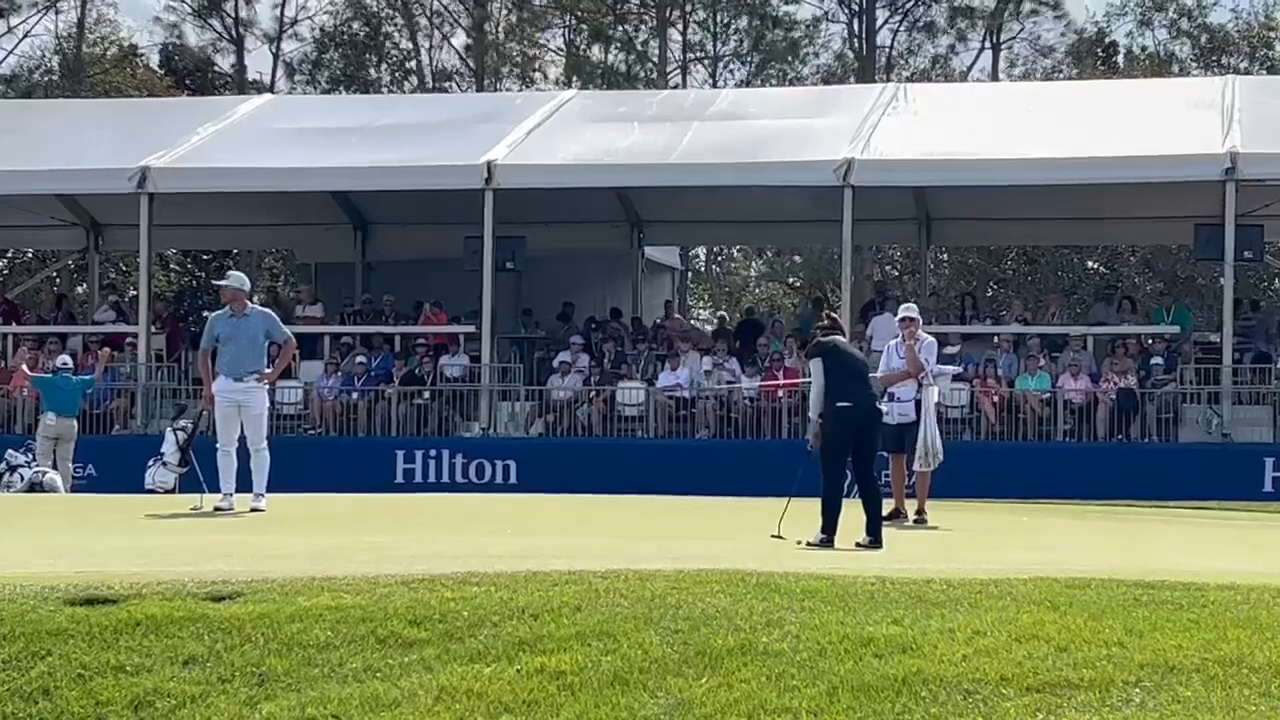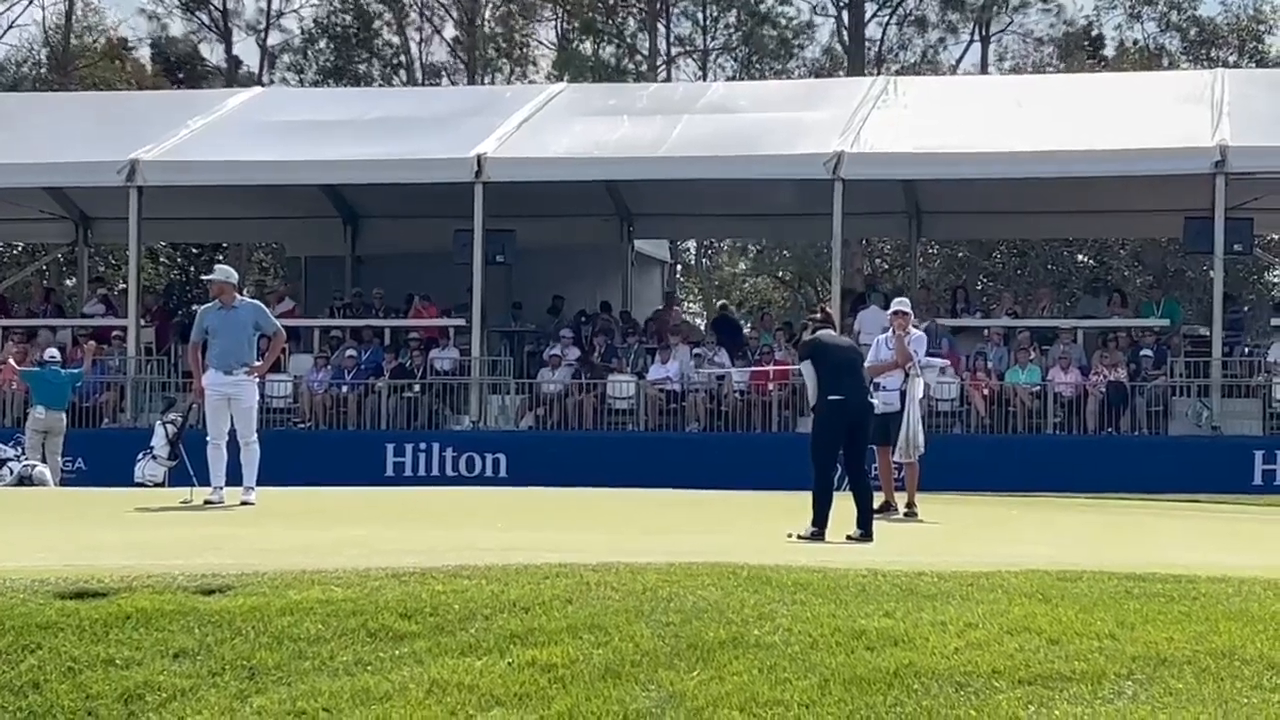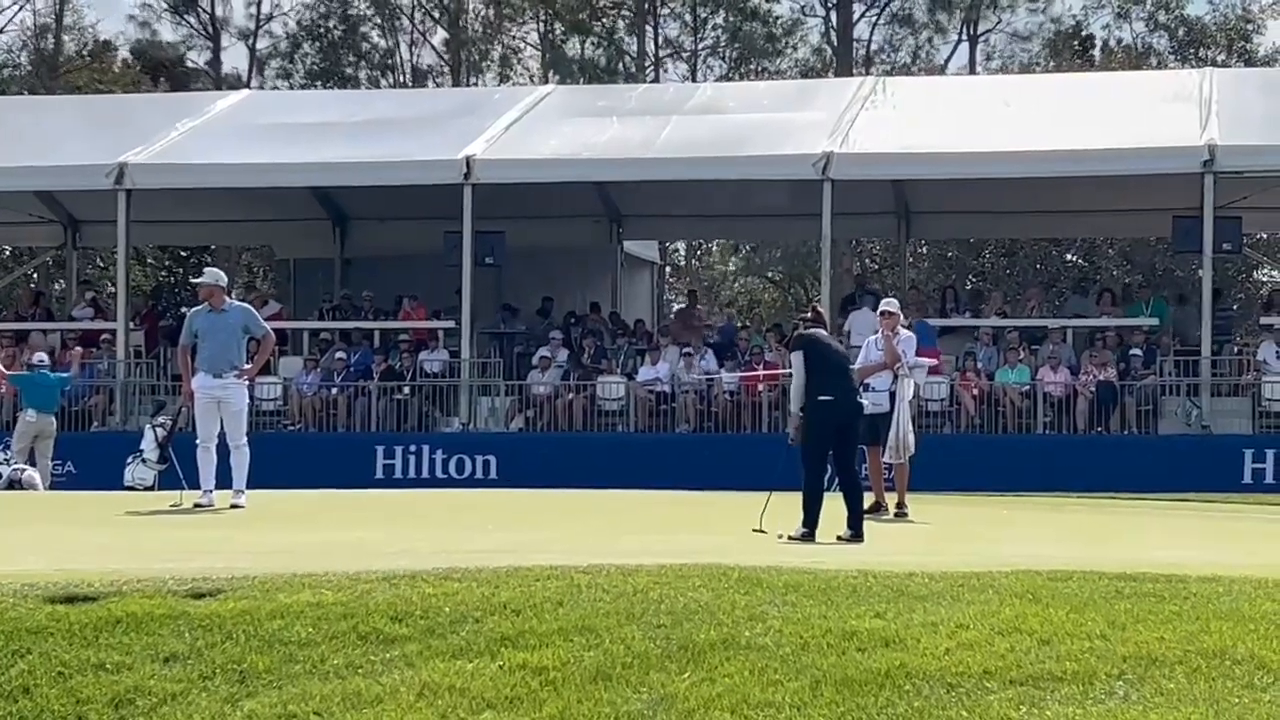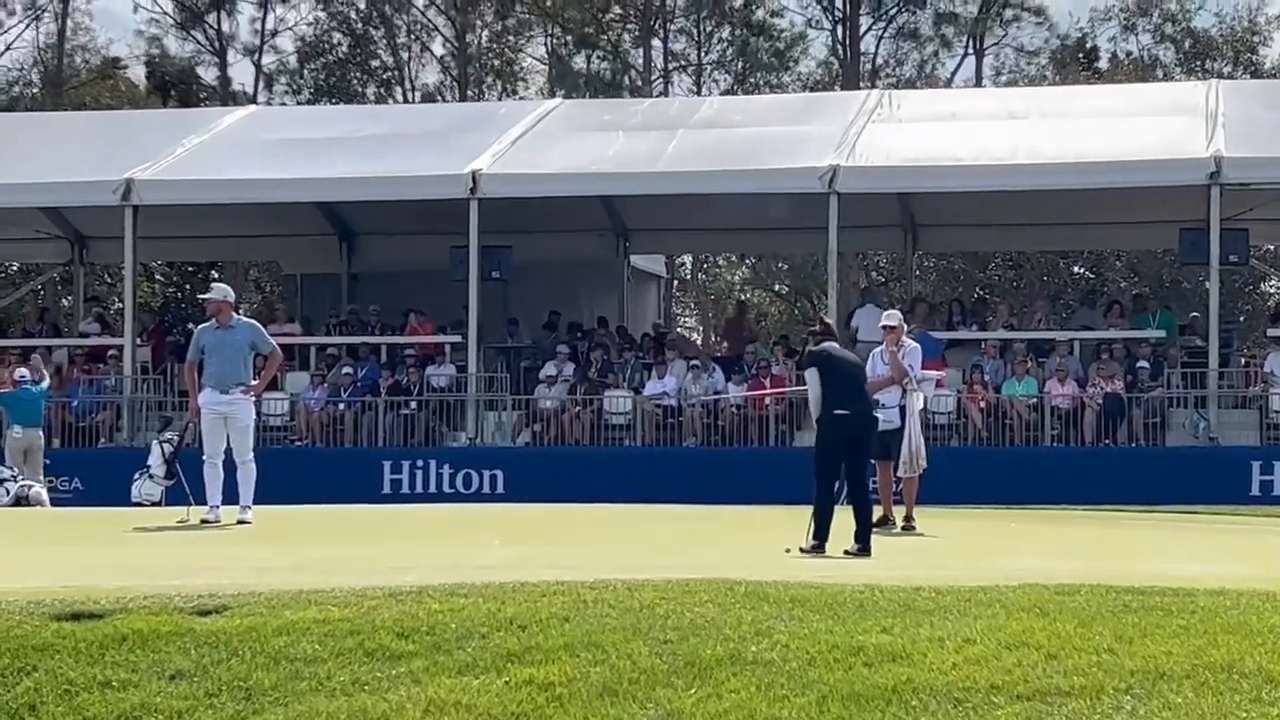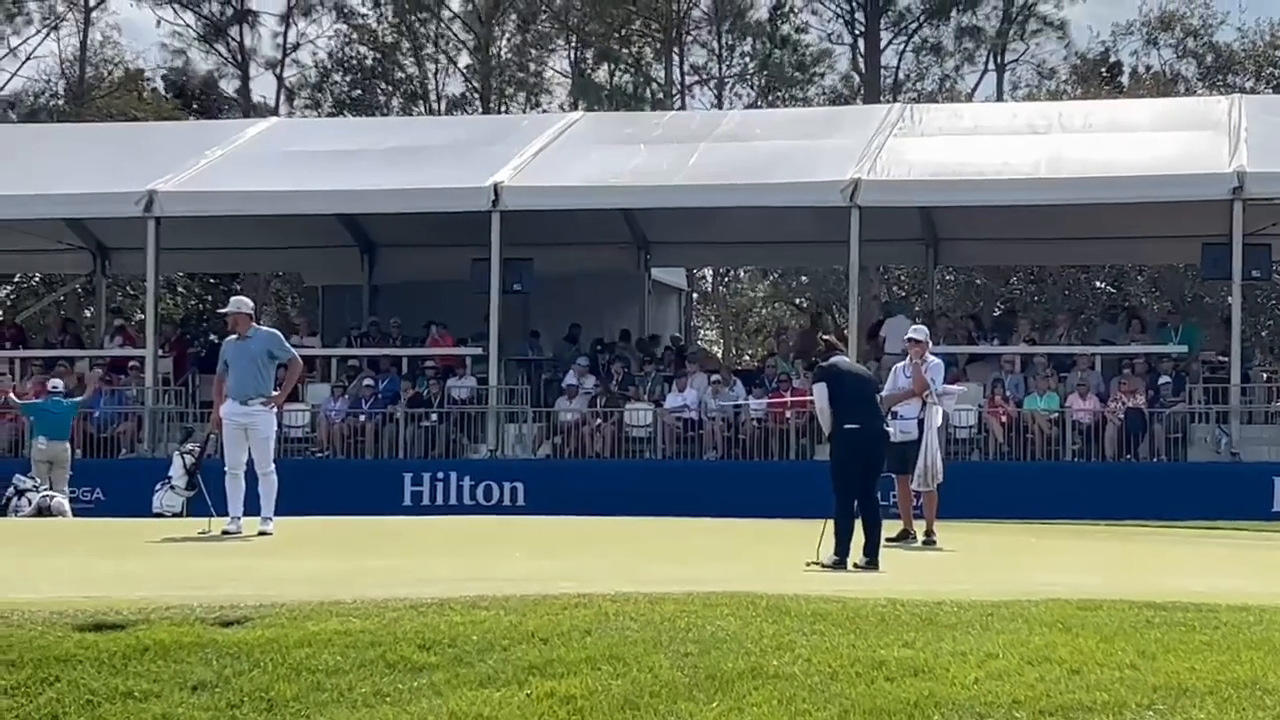
dt=1s
person 1, frame 1
left shoulder: (264, 316)
right shoulder: (216, 319)
left elbow: (289, 343)
right elbow: (205, 352)
left wrist: (274, 373)
right wrist: (207, 386)
left hip: (254, 386)
right hip: (224, 386)
left knee: (257, 444)
right knee: (225, 445)
left ankle: (259, 495)
right ankle: (227, 495)
person 1, frame 2
left shoulder: (253, 308)
right shoulder: (205, 312)
left elbow: (279, 335)
right elbow: (195, 346)
left wrist: (265, 365)
right wrist: (197, 379)
left hip: (244, 379)
right hip: (214, 379)
left knee: (248, 438)
right knee: (215, 438)
left ankle: (249, 488)
right ankle: (217, 488)
person 1, frame 3
left shoulder: (242, 311)
right shoulder: (195, 315)
left elbow: (269, 338)
right elbow: (184, 349)
left wrist: (254, 368)
right wrist: (187, 382)
left hip: (233, 382)
right hip: (204, 382)
left knee: (237, 441)
right knee: (205, 441)
left ankle: (239, 491)
right ankle: (207, 491)
person 1, frame 4
left shoulder: (249, 328)
right shoulder: (202, 332)
left elbow: (276, 354)
right elbow: (191, 365)
left wrist: (261, 384)
right wrist: (193, 398)
left hip: (240, 398)
right hip: (210, 398)
left knee: (244, 456)
right knee: (212, 457)
left ankle: (246, 507)
right ankle: (213, 507)
person 1, frame 5
left shoulder: (269, 337)
right shoulder: (228, 344)
left elbow: (296, 363)
right elbow: (220, 377)
left wrist: (282, 395)
right wrist: (217, 408)
left hip: (260, 409)
right hip: (232, 410)
left knee: (265, 467)
right knee: (233, 468)
left ankle: (267, 518)
right ankle: (235, 518)
person 2, frame 1
left shoulder: (819, 346)
right shoulder: (857, 353)
left elbow: (818, 386)
left wrist: (814, 421)
left hip: (842, 412)
right hip: (870, 411)
left knee: (833, 475)
right knee: (866, 474)
left ankle: (827, 534)
right ankle: (874, 535)
person 2, frame 2
left shoulder: (809, 344)
right shoulder: (850, 344)
left elbow: (813, 387)
right elbow: (855, 378)
left wrist: (816, 411)
left hip: (833, 406)
right hip: (861, 405)
left knee: (824, 467)
right knee: (857, 467)
left ankle: (818, 527)
right ankle: (864, 528)
person 2, frame 3
left shoulder: (801, 339)
right shoulder: (836, 345)
left elbow: (799, 380)
left wrist: (795, 415)
right wrist: (805, 418)
left hip: (822, 406)
right hip: (850, 405)
left knee: (814, 468)
right knee: (847, 468)
left ankle: (808, 528)
right ankle: (855, 528)
person 2, frame 4
left shoulder: (813, 355)
right shoulder: (853, 358)
left elbow: (816, 394)
right elbow: (863, 390)
left wrist: (819, 422)
left hip: (837, 420)
right hip: (866, 419)
left knee: (825, 481)
right knee: (857, 481)
left ankle: (818, 540)
right ankle: (862, 542)
person 2, frame 5
left shoulder: (824, 370)
right shoulder: (865, 372)
left elbow: (822, 407)
right elbow: (875, 404)
left wrist: (831, 434)
left hip: (849, 434)
right hip: (877, 433)
left knee: (844, 497)
right knee: (869, 495)
left ankle: (840, 556)
right ankle: (870, 556)
person 3, frame 1
left shoulder: (928, 343)
right shoulder: (891, 346)
left elbow: (918, 370)
right elbow: (883, 379)
left wrist: (910, 343)
right wrist: (907, 373)
left hip: (917, 408)
right hip: (893, 410)
right knee: (896, 458)
left ankle: (921, 509)
right ankle: (899, 508)
person 3, frame 2
left shoulder: (918, 337)
right shoulder: (880, 340)
left elbow: (907, 361)
right elbow: (870, 369)
left wrist: (900, 334)
right wrist: (894, 364)
left hip: (903, 401)
right hip: (880, 401)
right knee: (882, 451)
left ankle: (911, 502)
right ankle: (889, 501)
person 3, frame 3
left shoulder: (907, 338)
right shoulder: (870, 341)
left elbow: (895, 362)
right elbow: (859, 372)
left wrist: (888, 335)
right wrist: (883, 365)
left hip: (892, 401)
right hip: (869, 402)
right knee: (872, 452)
left ankle: (901, 503)
right ankle: (879, 501)
person 3, frame 4
left shoulder: (912, 349)
right shoulder: (876, 354)
left elbow: (902, 377)
left wrist: (893, 349)
right wrist: (890, 380)
left hip: (901, 415)
right hip: (879, 416)
right knee: (882, 467)
left ankle: (909, 516)
right ankle: (887, 515)
person 3, frame 5
left shoulder: (935, 364)
right shoulder: (898, 368)
left elbow: (922, 389)
right elbow: (885, 400)
left wrist: (916, 362)
right wrist: (910, 392)
left hip: (921, 429)
right hip: (897, 430)
right knee: (901, 480)
left ankle: (930, 531)
right ankle: (908, 529)
